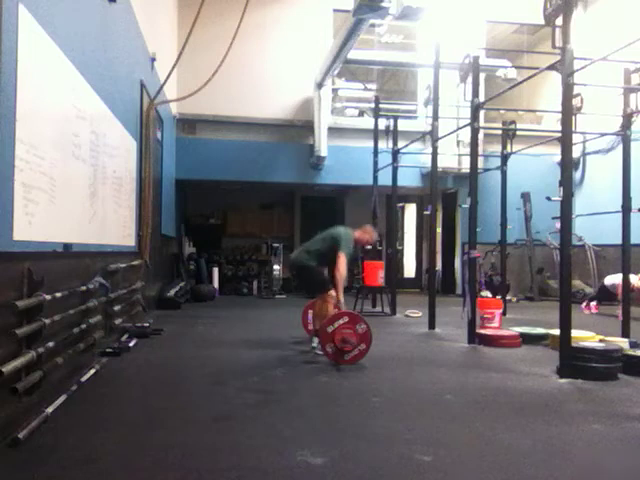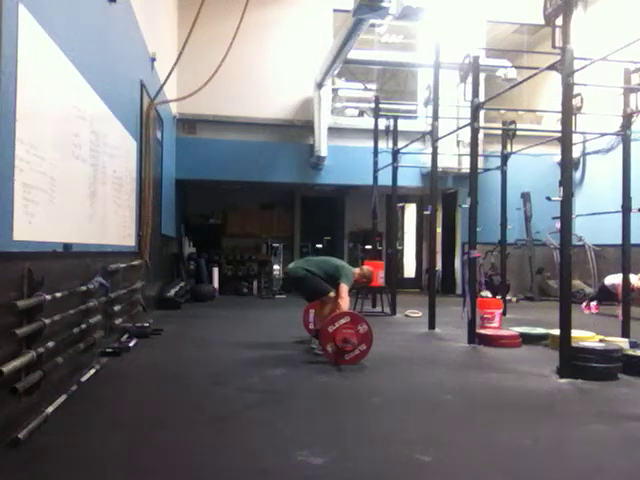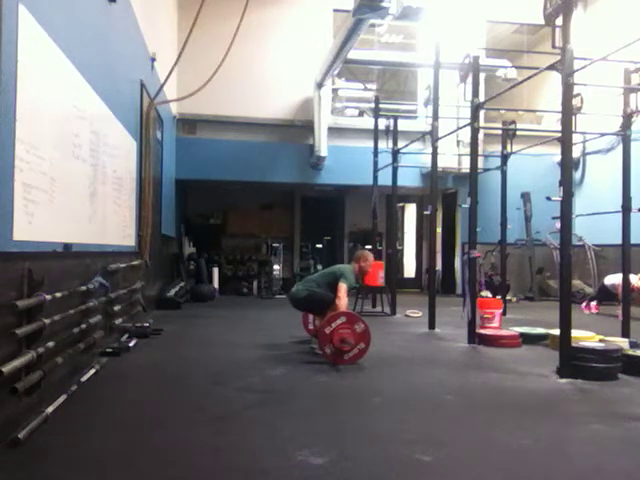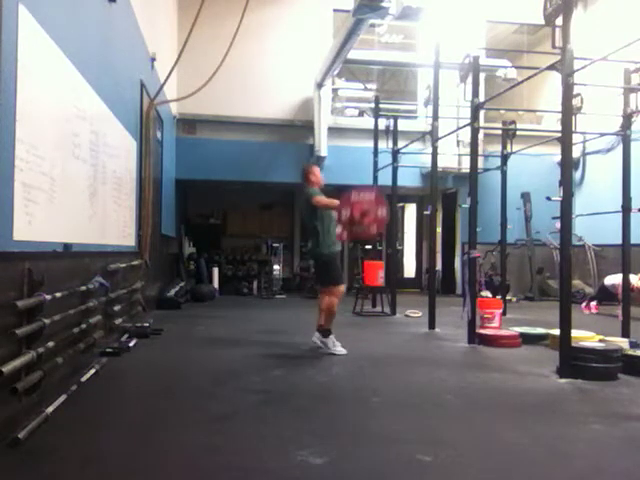
dt=1s
person 1, frame 1
left shoulder: (345, 233)
right shoulder: (348, 240)
right elbow: (340, 268)
right wrist: (339, 295)
left hip: (298, 260)
right hip: (304, 262)
left knee: (322, 297)
right knee: (329, 297)
left ankle: (317, 339)
person 1, frame 2
left shoulder: (344, 269)
right shoulder: (348, 274)
left elbow: (338, 295)
right elbow: (343, 297)
left hip: (293, 271)
right hip: (298, 273)
left knee: (325, 299)
right knee: (330, 298)
left ankle: (317, 338)
person 1, frame 3
left shoulder: (346, 270)
right shoulder: (349, 273)
left elbow: (339, 296)
right elbow: (340, 298)
left hip: (299, 293)
right hip: (302, 295)
right knee: (339, 304)
person 1, frame 4
left shoulder: (313, 194)
right shoulder: (312, 192)
right elbow: (321, 201)
left hip: (325, 250)
right hip: (326, 250)
left knee: (326, 291)
right knee: (337, 290)
left ankle: (321, 334)
right ankle: (325, 336)
